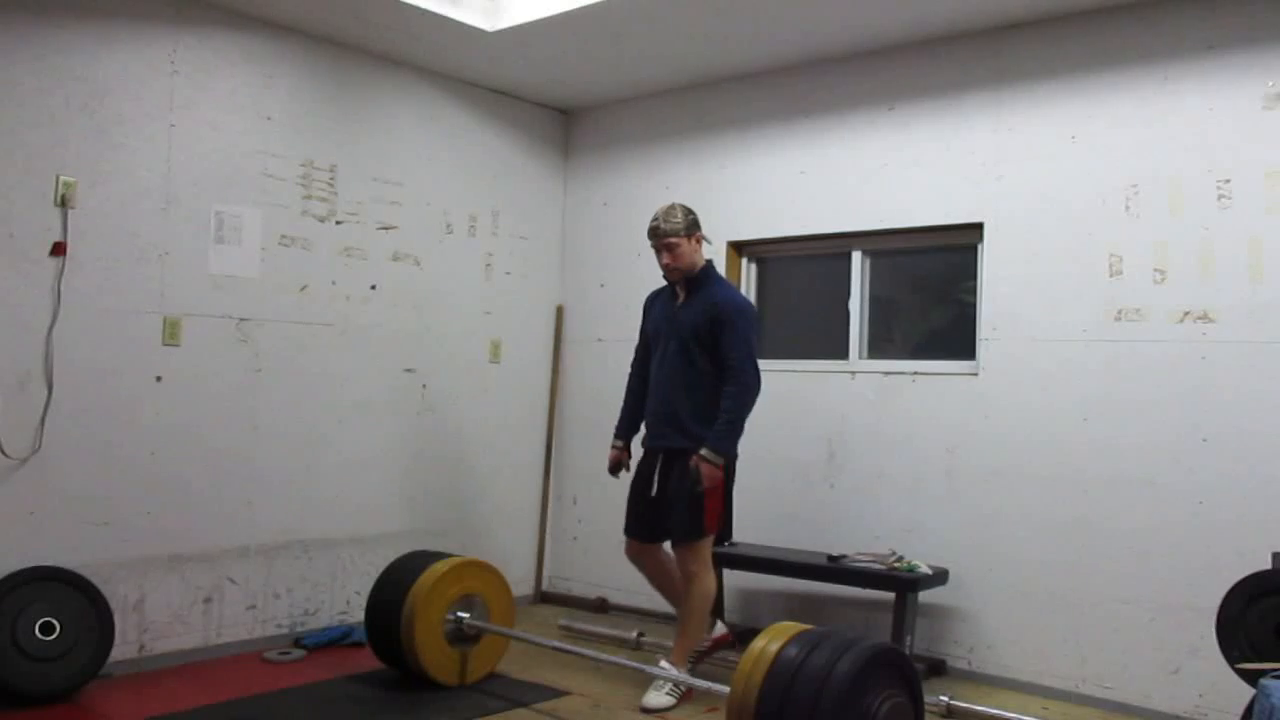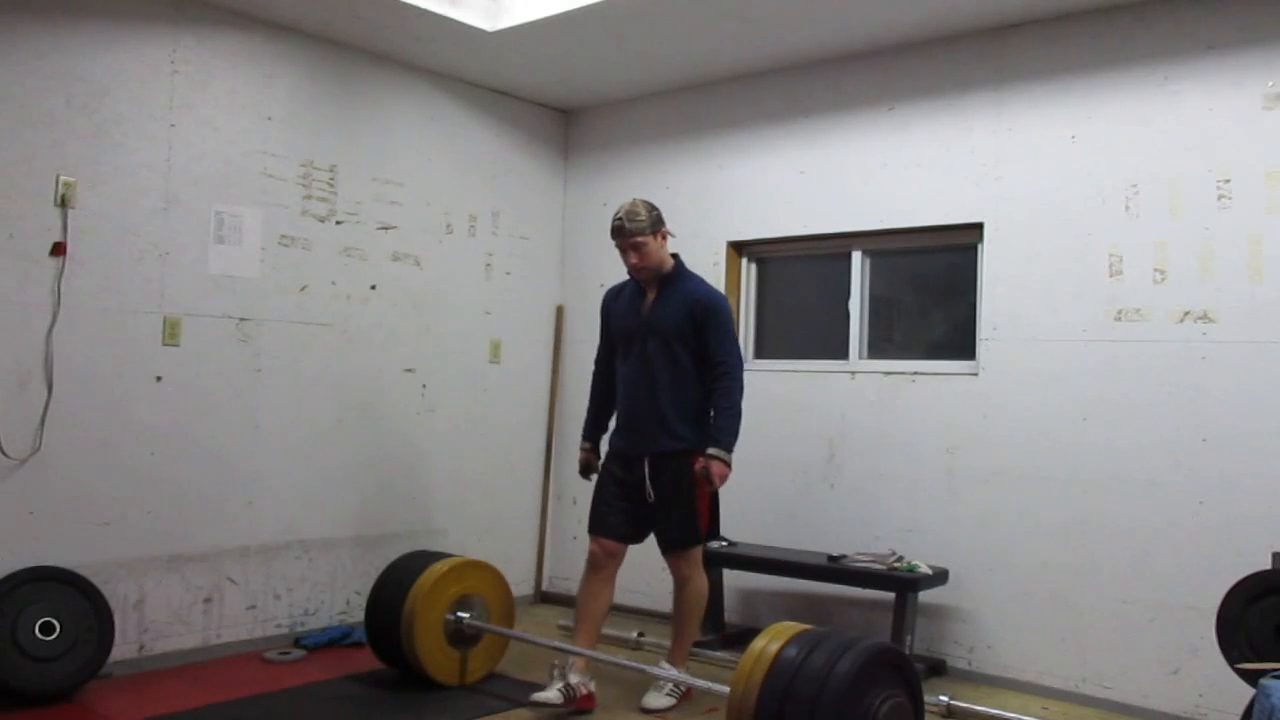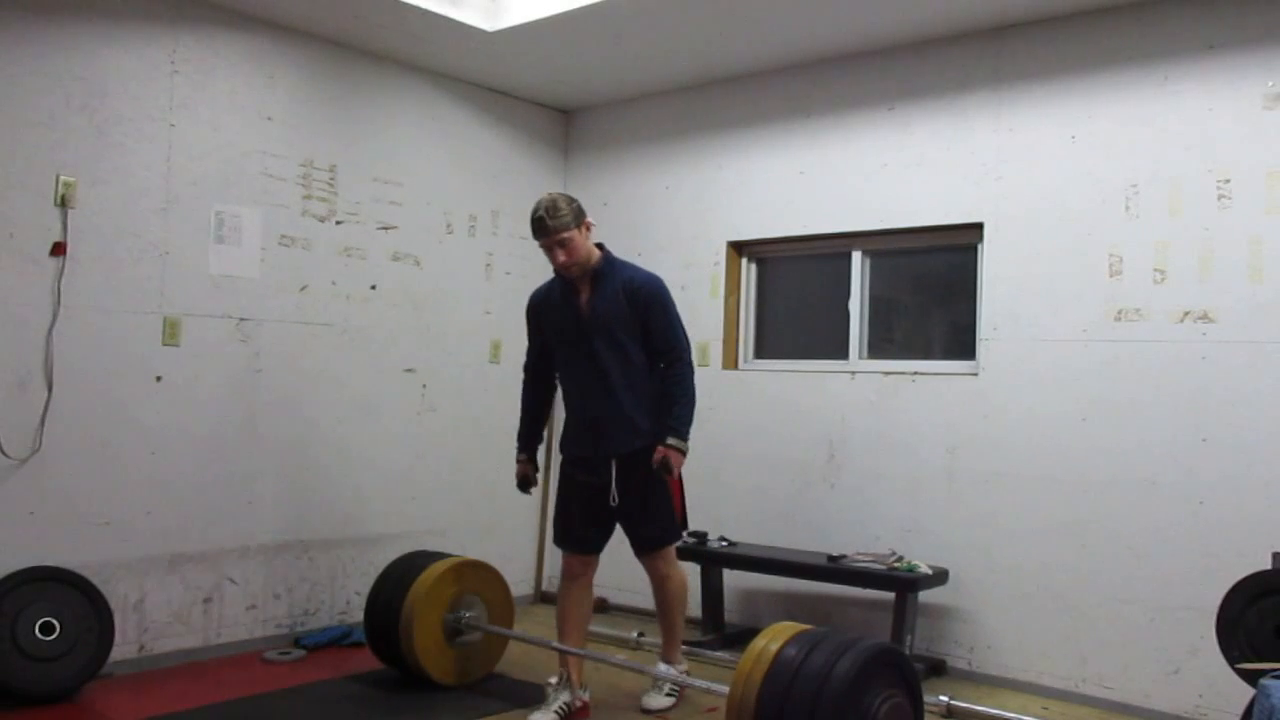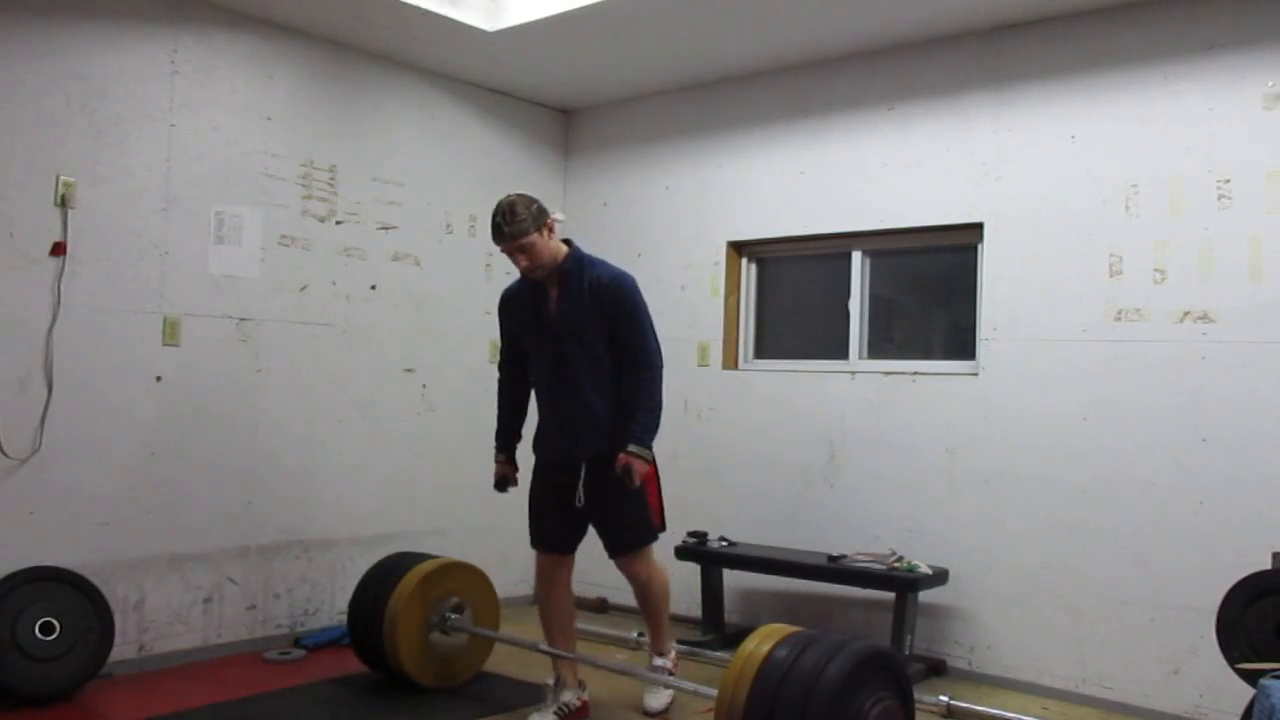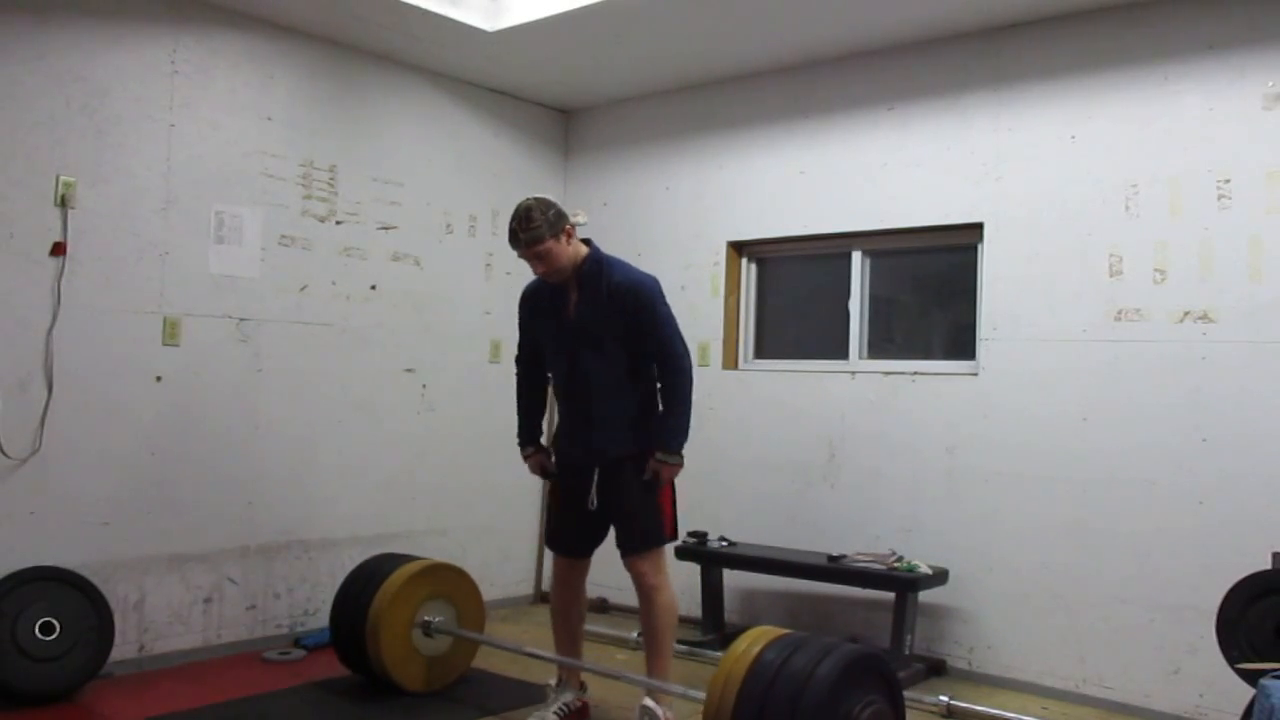
dt=0.4s
person 1, frame 1
left shoulder: (728, 303)
right shoulder: (656, 302)
left elbow: (743, 382)
left wrist: (714, 449)
right wrist: (624, 434)
left hip: (701, 454)
right hip: (659, 449)
left knee: (693, 557)
right knee: (640, 547)
left ankle: (677, 669)
right ankle: (707, 629)
person 1, frame 2
left shoulder: (703, 300)
right shoulder: (616, 300)
left elbow: (727, 377)
left wrist: (719, 448)
right wrist: (590, 438)
left hip: (680, 455)
right hip: (625, 452)
left knee: (685, 563)
right knee: (601, 553)
left ankle: (676, 671)
right ankle: (576, 676)
person 1, frame 3
left shoulder: (641, 288)
right shoulder: (544, 301)
left elbow: (677, 364)
right elbow: (539, 378)
left wrist: (675, 436)
right wrist: (526, 448)
left hip: (642, 451)
right hip: (581, 455)
left knee: (660, 559)
right knee: (574, 566)
left ankle: (672, 667)
person 1, frame 4
left shoulder: (610, 285)
right shoulder: (515, 301)
left elbow: (646, 366)
right elbow: (513, 377)
left wrist: (639, 444)
right wrist: (504, 447)
left hip: (615, 451)
right hip: (555, 453)
left knee: (636, 561)
right knee: (551, 565)
left ankle: (663, 656)
person 1, frame 5
left shoulder: (632, 287)
right shoulder: (535, 299)
left elbow: (676, 368)
right elbow: (531, 371)
left wrist: (670, 447)
right wrist: (529, 438)
left hip: (634, 455)
right hip: (573, 455)
left knee: (647, 570)
right knee: (566, 568)
